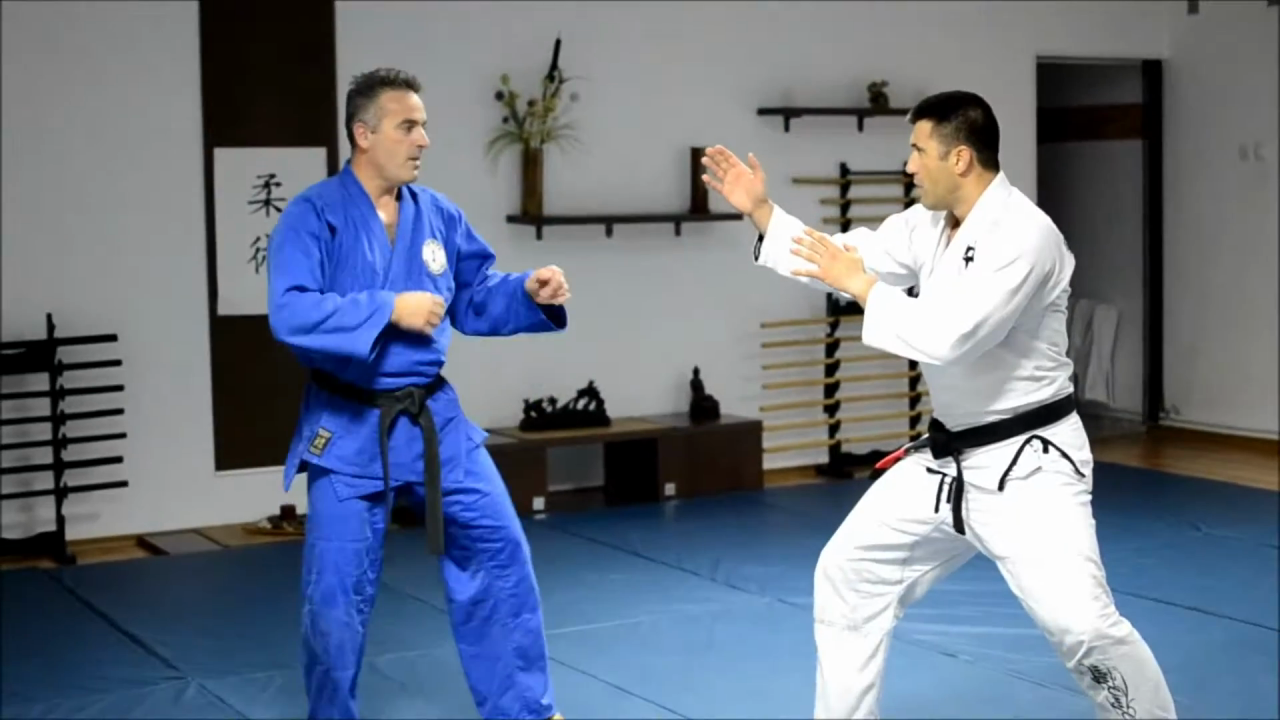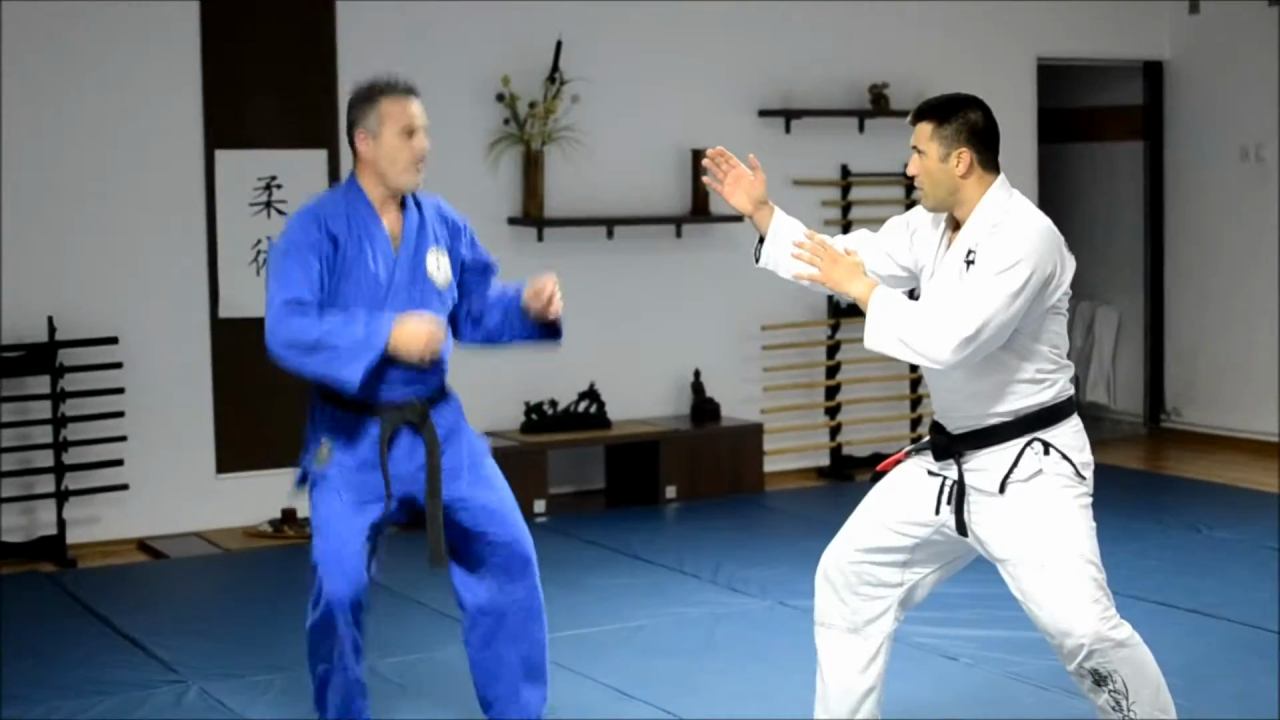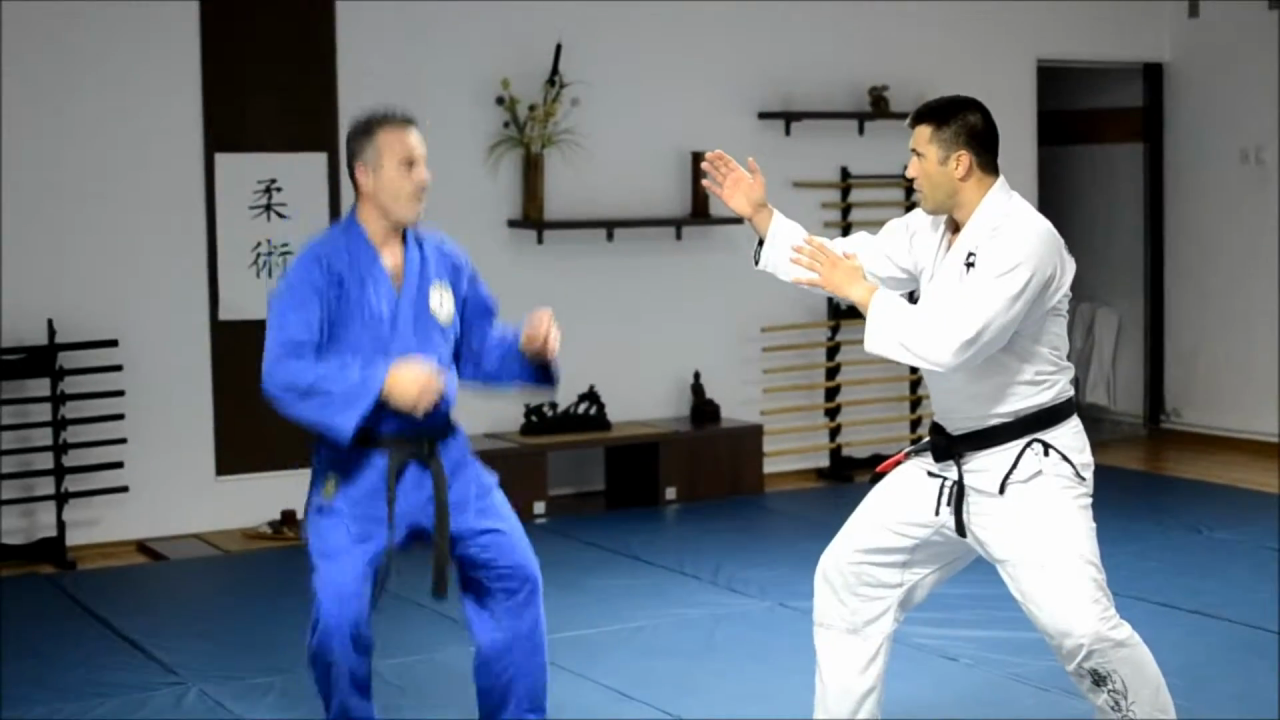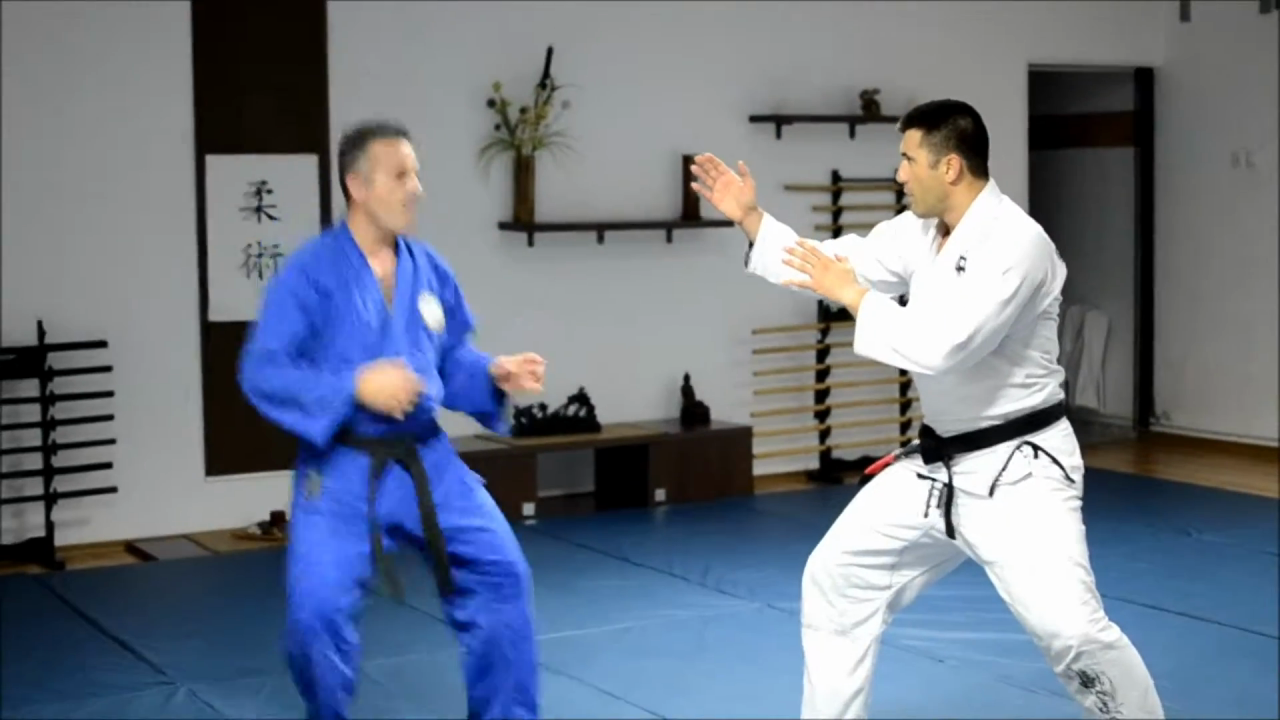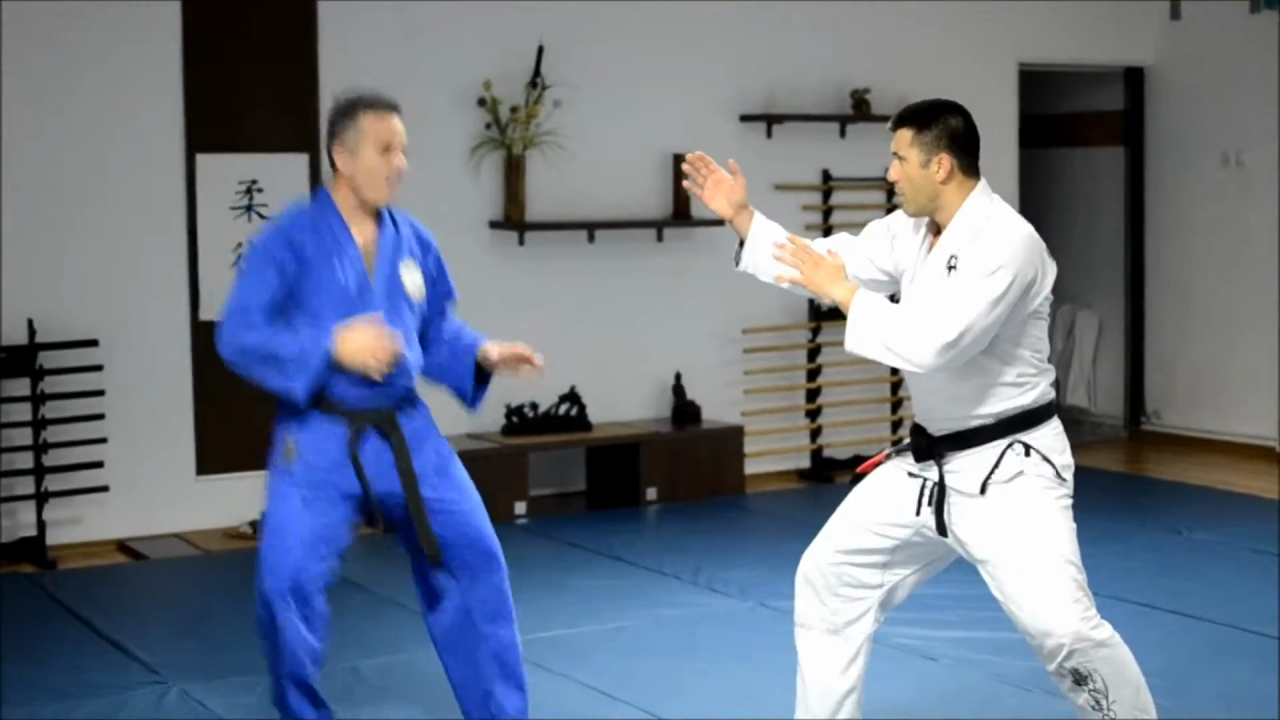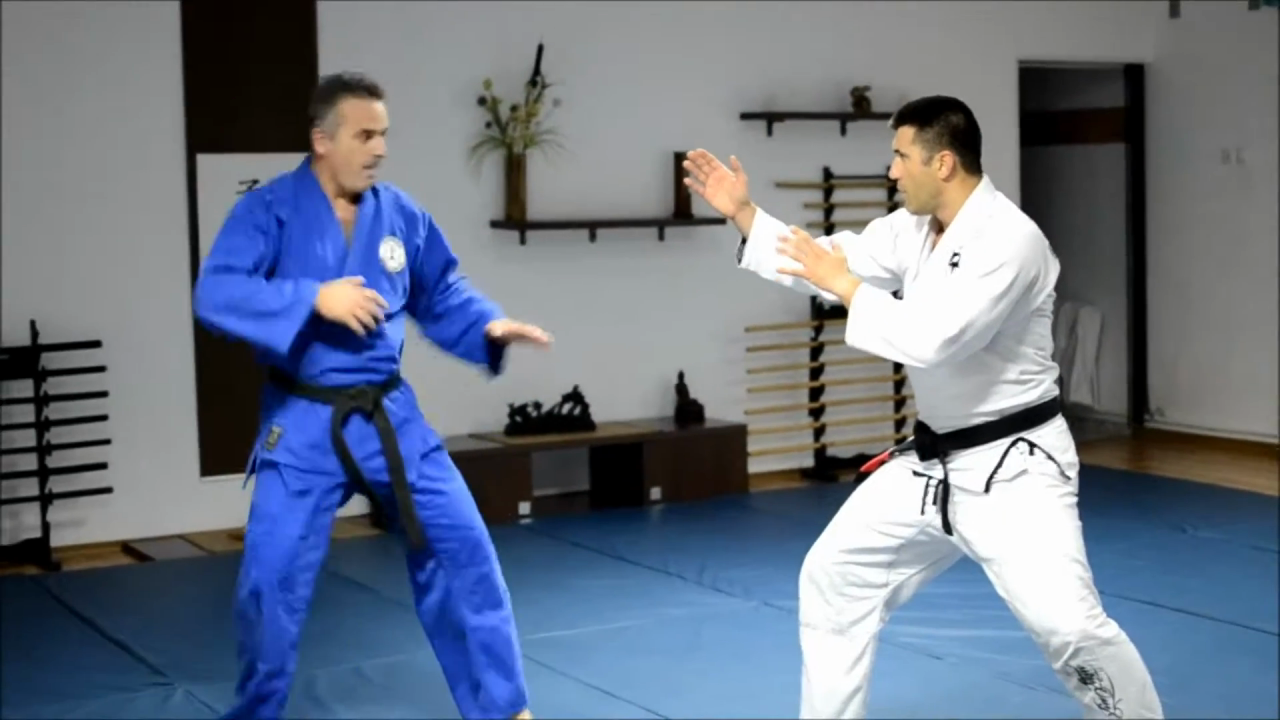
dt=0.1s
person 1, frame 1
left shoulder: (437, 214)
right shoulder: (313, 215)
left elbow: (478, 296)
right elbow: (291, 312)
left wrist: (532, 292)
right wrist: (389, 309)
left hip: (431, 416)
right hip: (351, 423)
left knee: (495, 546)
right knee: (336, 583)
person 1, frame 2
left shoulder: (441, 223)
right shoulder: (316, 227)
left elbow: (476, 306)
right elbow: (287, 330)
left wrist: (528, 306)
right wrist: (384, 333)
left hip: (435, 428)
right hip: (353, 439)
left knee: (506, 555)
right knee: (339, 590)
person 1, frame 3
left shoulder: (443, 259)
right shoulder: (321, 265)
left elbow: (477, 348)
right elbow: (284, 371)
left wrist: (525, 346)
right wrist: (381, 384)
left hip: (442, 461)
right hip: (359, 471)
left knee: (514, 582)
right knee: (339, 621)
person 1, frame 4
left shoulder: (429, 270)
right shoulder: (309, 274)
right elbow: (261, 375)
left wrist: (495, 376)
right wrist: (354, 386)
left hip: (426, 462)
right hip: (343, 471)
left knee: (501, 577)
right knee: (317, 615)
person 1, frame 5
left shoulder: (412, 240)
right shoulder: (289, 238)
left elbow: (433, 332)
right elbow: (237, 336)
left wrist: (482, 356)
right wrist: (331, 347)
left hip: (403, 432)
right hip: (318, 440)
left knee: (473, 558)
right knee: (287, 587)
person 1, frame 6
left shoulder: (400, 213)
right shoulder: (266, 210)
left elbow: (441, 293)
right elbow: (215, 294)
left wrist: (489, 324)
right wrist: (312, 298)
left hip: (389, 415)
right hip: (304, 425)
left knee: (460, 548)
right knee: (272, 577)
person 2, frame 1
left shoulder: (1023, 234)
right shoulder: (930, 223)
left elbow: (950, 336)
right elbow: (839, 257)
left wrist: (861, 286)
right wrist: (760, 211)
left hip: (1027, 461)
right hip: (946, 457)
left knee: (1081, 622)
right knee: (849, 573)
person 2, frame 2
left shoulder: (1025, 236)
right shoulder: (931, 225)
left elbow: (951, 340)
right elbow: (844, 258)
left wrist: (861, 289)
right wrist: (760, 213)
left hip: (1028, 464)
right hip: (948, 459)
left knee: (1082, 625)
right knee: (850, 576)
person 2, frame 3
left shoulder: (1023, 239)
right shoulder: (929, 228)
left elbow: (951, 343)
right elbow: (842, 262)
left wrist: (861, 293)
right wrist: (761, 215)
left hip: (1028, 465)
right hip: (947, 460)
left knee: (1082, 627)
right knee: (848, 577)
person 2, frame 4
left shoulder: (1015, 243)
right shoulder: (920, 230)
left elbow: (942, 346)
right elbow: (835, 264)
left wrist: (853, 295)
right wrist: (751, 218)
left hip: (1018, 467)
right hip: (938, 461)
left knee: (1071, 628)
right knee: (836, 578)
person 2, frame 5
left shoulder: (1006, 242)
right shoulder: (911, 230)
left elbow: (931, 346)
right elbow: (821, 263)
left wrist: (843, 292)
right wrist: (741, 216)
left hip: (1008, 466)
right hip: (928, 461)
left knee: (1062, 626)
right knee: (829, 577)
person 2, frame 6
left shoulder: (1009, 239)
right shoulder: (914, 228)
left elbow: (931, 341)
right elbow: (824, 262)
left wrist: (844, 285)
right wrist: (742, 213)
left hip: (1013, 464)
right hip: (932, 459)
left knee: (1068, 624)
right knee: (834, 577)
